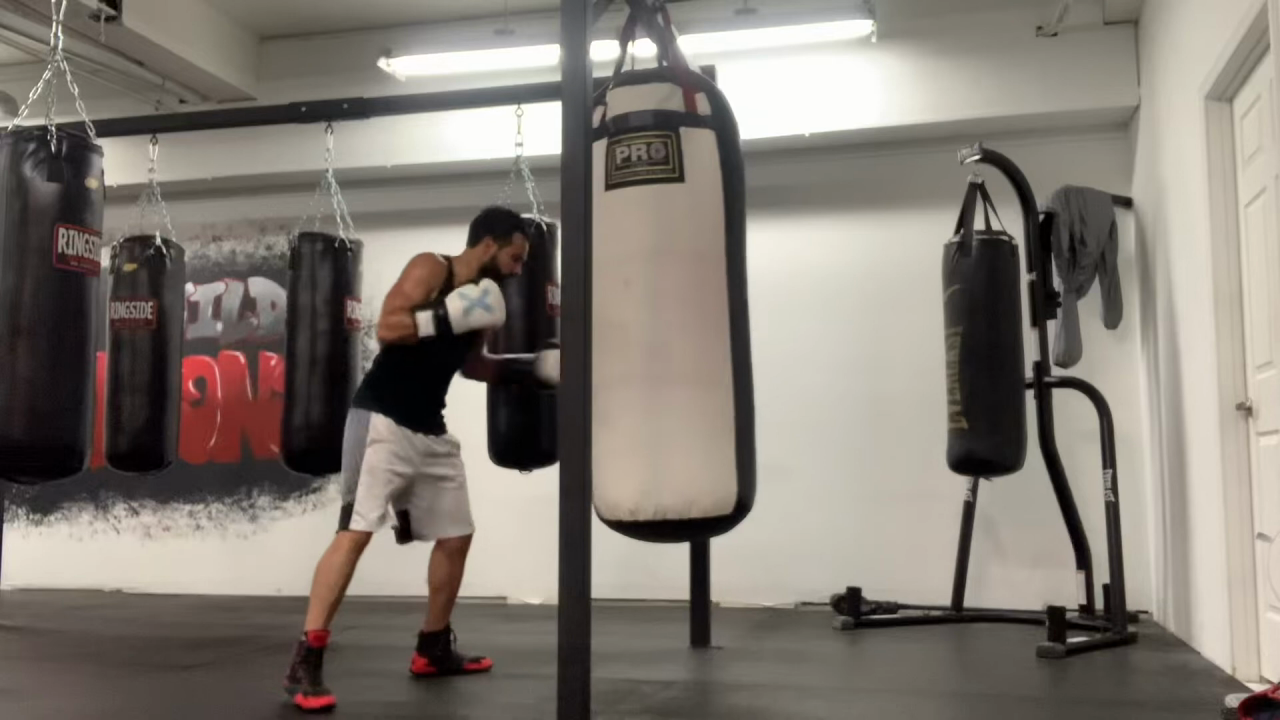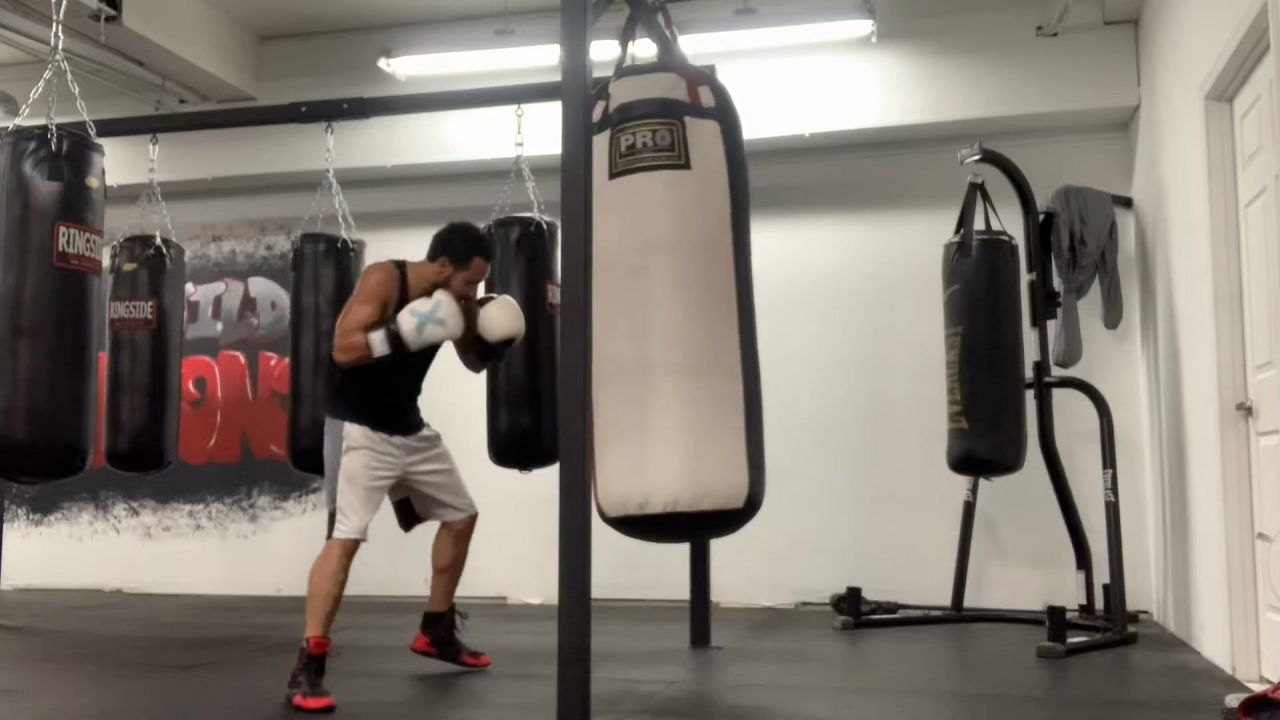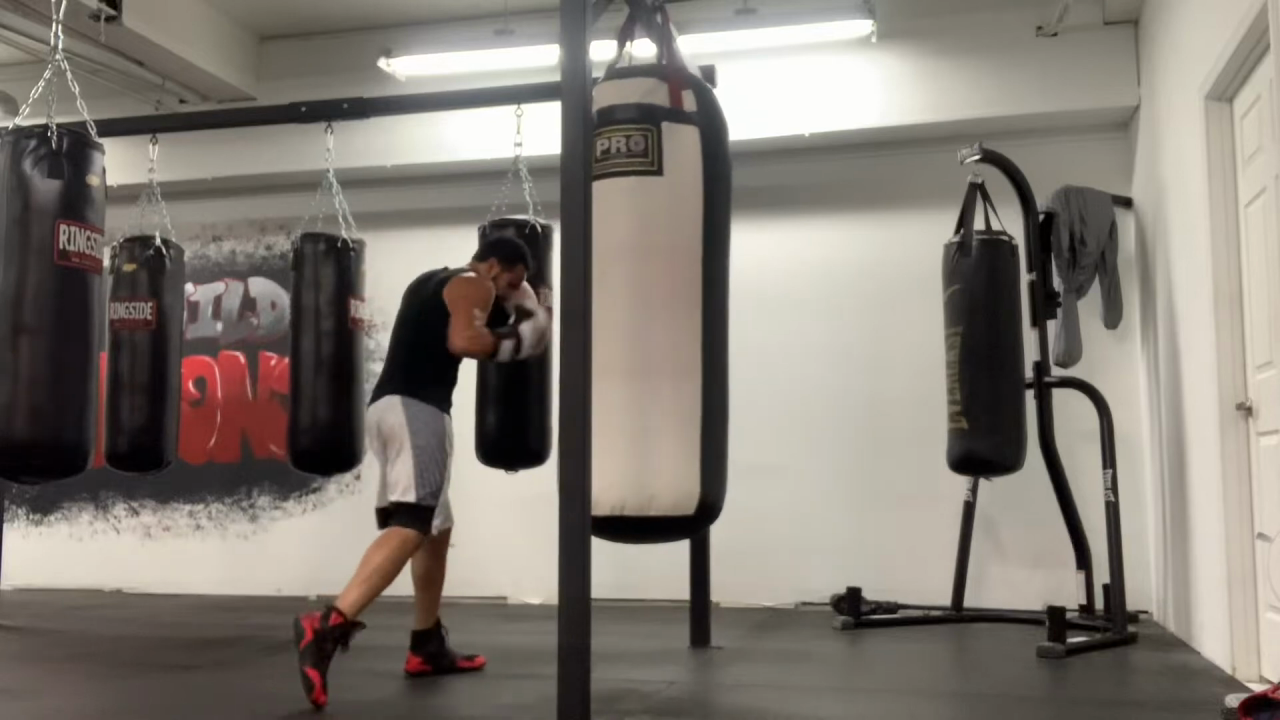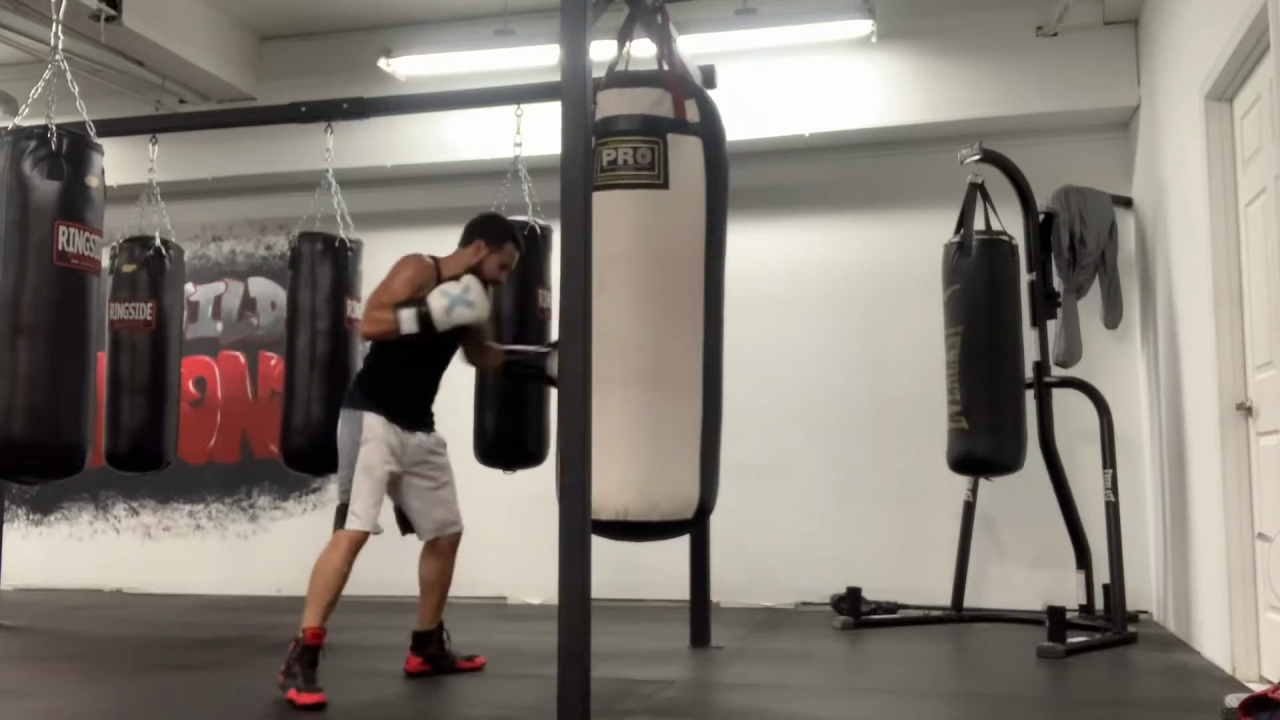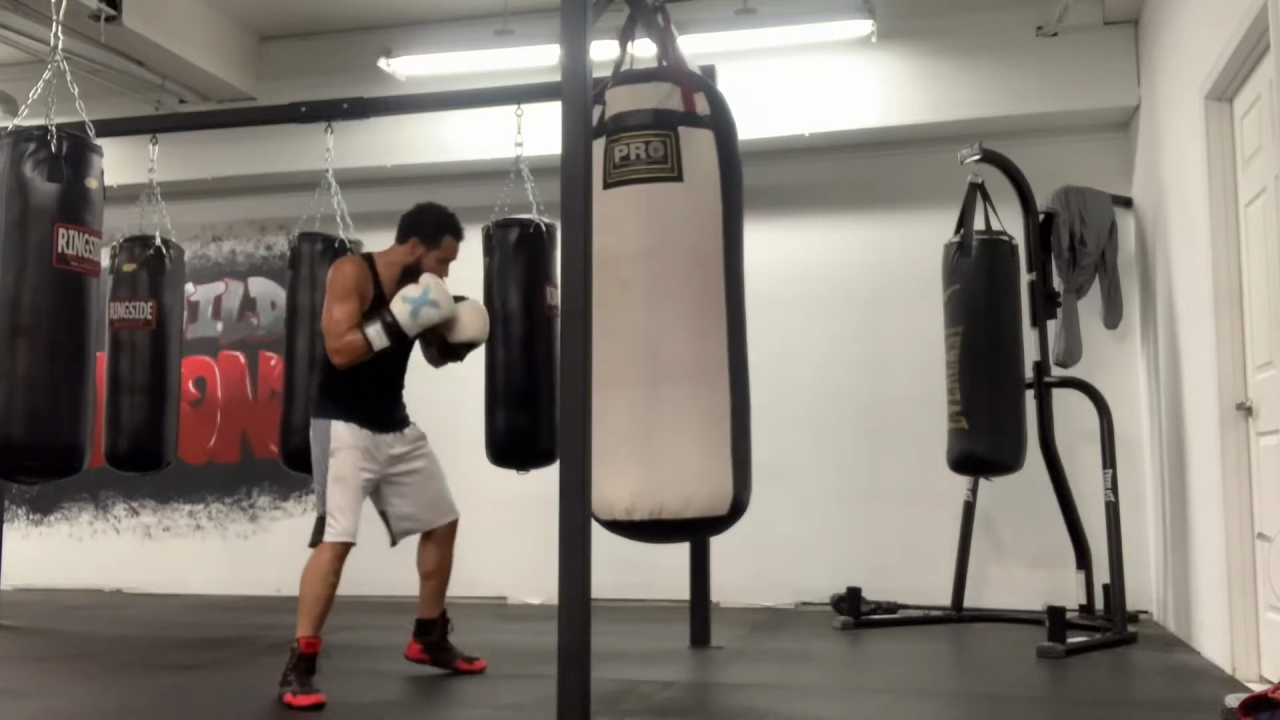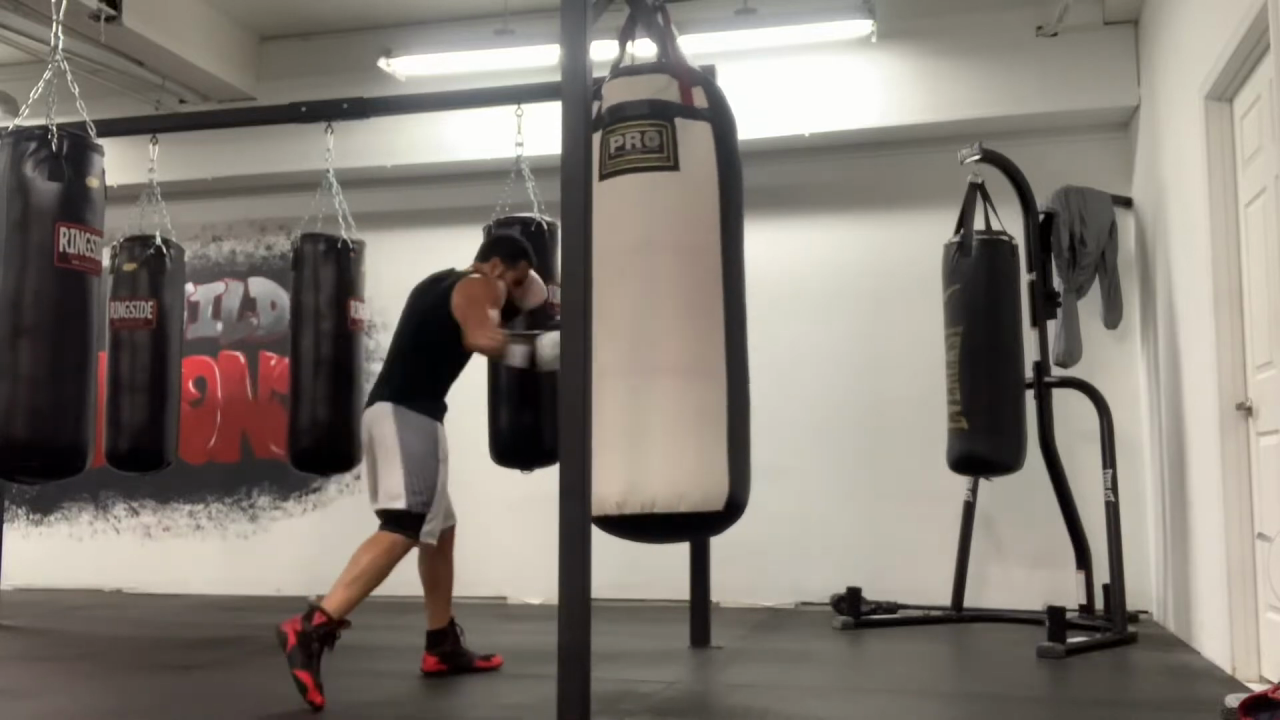
dt=0.5s
person 1, frame 1
left shoulder: (482, 293)
right shoulder: (429, 269)
left elbow: (472, 365)
right elbow: (388, 328)
left wrist: (535, 367)
right wrist: (450, 317)
left hip: (430, 431)
right hip: (381, 419)
left knee: (456, 535)
right knee: (356, 531)
left ankle: (433, 649)
right ankle: (305, 661)
person 1, frame 2
left shoulder: (456, 297)
right shoulder: (382, 279)
left elbow: (475, 360)
right elbow: (344, 349)
left wrist: (496, 333)
right wrist: (403, 333)
left hip: (409, 428)
right hip: (356, 425)
left knee: (461, 516)
right knee: (346, 536)
left ankle: (436, 630)
right ankle: (307, 669)
person 1, frame 3
left shoulder: (434, 282)
right shoulder: (473, 284)
right elbow: (464, 343)
right wrist: (521, 340)
left hip: (390, 407)
right hip: (418, 410)
left knee: (436, 530)
right knee: (411, 526)
left ankle: (427, 646)
right ankle: (326, 628)
person 1, frame 4
left shoulder: (470, 292)
right shoulder: (416, 270)
left elbow: (487, 357)
right elbow: (370, 323)
left wrist: (546, 362)
right wrist: (430, 312)
left hip: (420, 428)
right hip: (375, 417)
left knee: (444, 532)
right knee: (355, 530)
left ankle: (426, 648)
right ankle: (300, 659)
person 1, frame 5
left shoulder: (417, 285)
right shoulder: (351, 272)
left elbow: (437, 355)
right elbow: (340, 351)
left wrist: (460, 333)
right wrist: (400, 320)
left hip: (396, 426)
right hip: (344, 425)
left knee: (441, 524)
right knee: (335, 541)
left ankle: (429, 638)
right ankle: (299, 666)
person 1, frame 6
left shoulder: (442, 284)
right shoulder: (481, 287)
right elbow: (486, 342)
left wrist: (512, 304)
right wrist: (534, 350)
left hip: (387, 412)
right hip: (409, 417)
left knee: (439, 530)
right knee: (401, 531)
left ankle: (442, 646)
right ankle: (311, 631)
